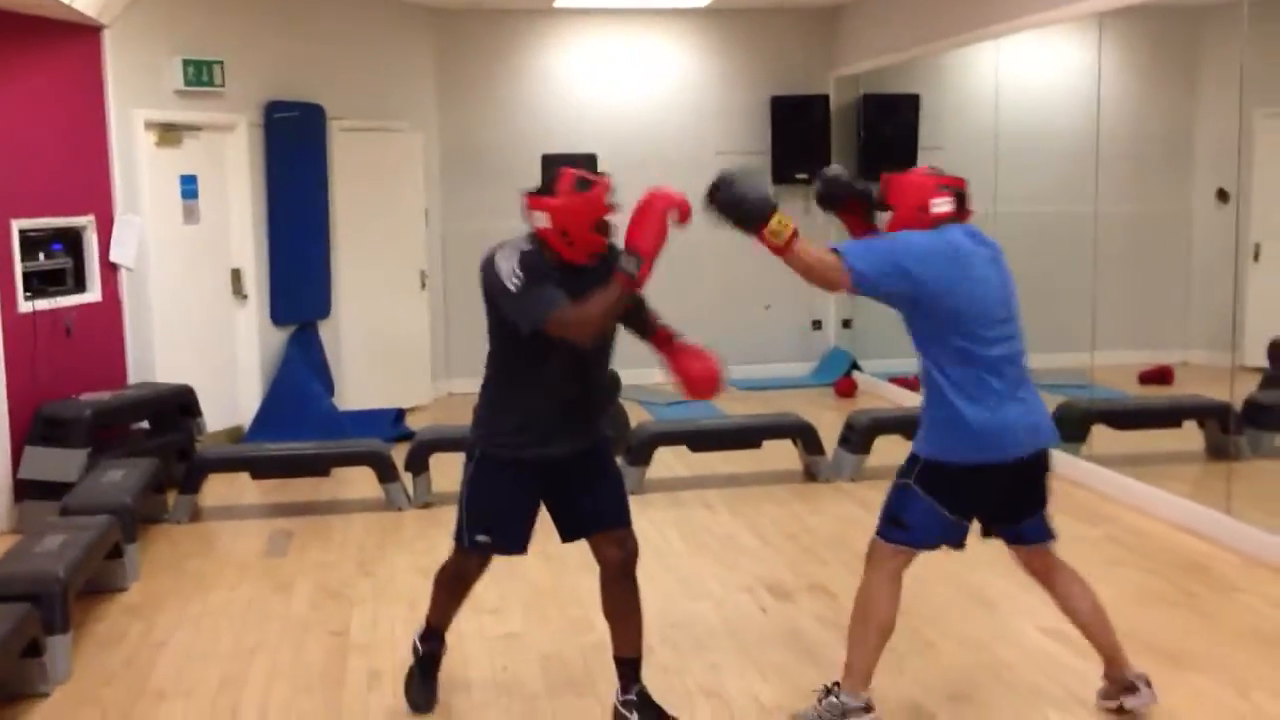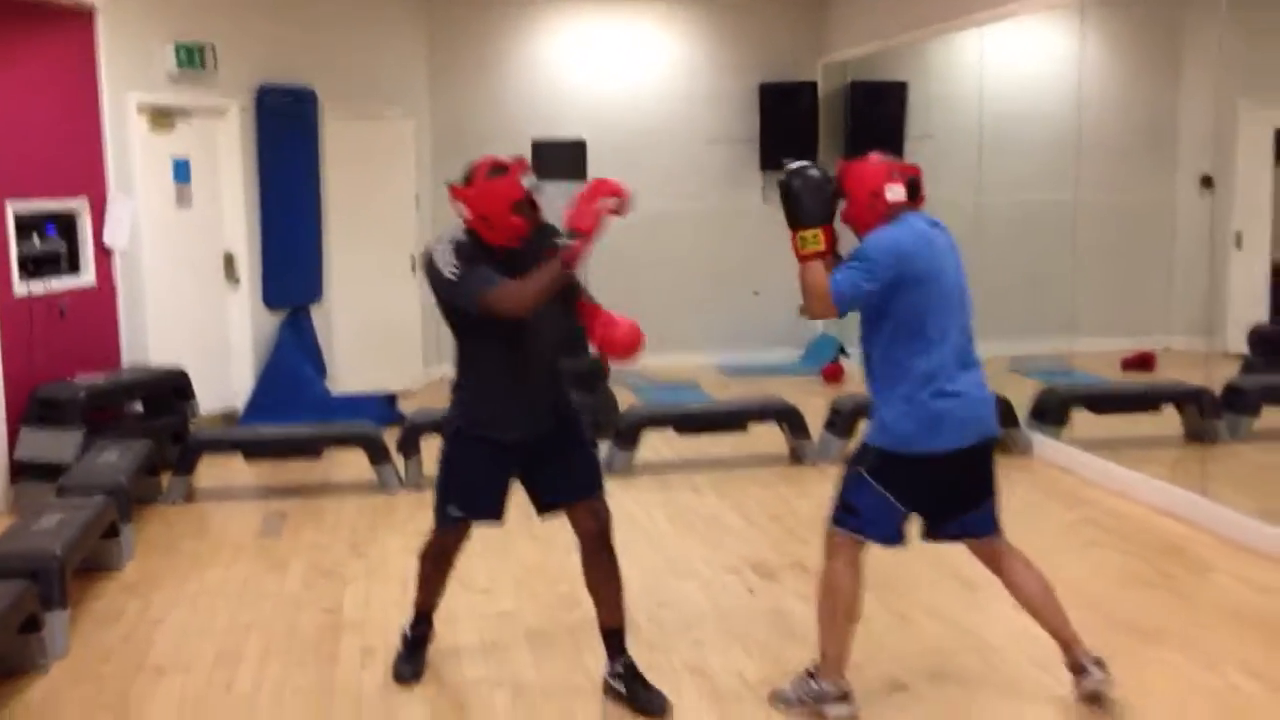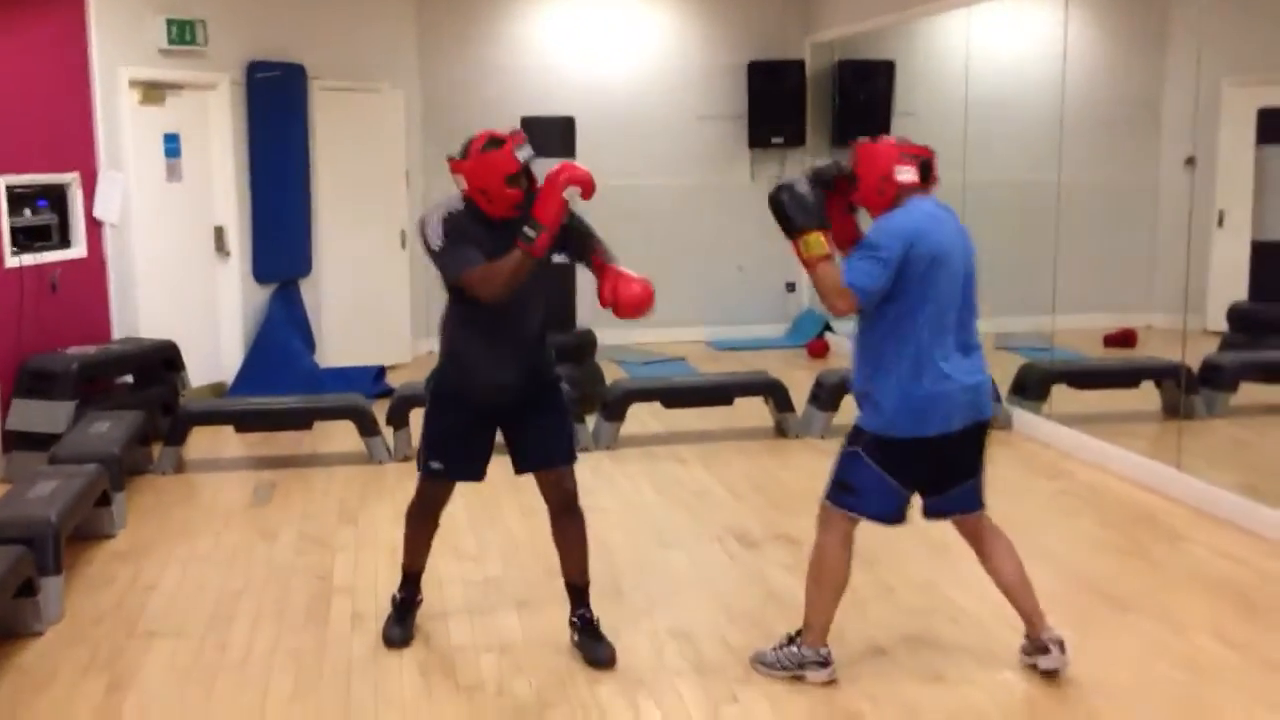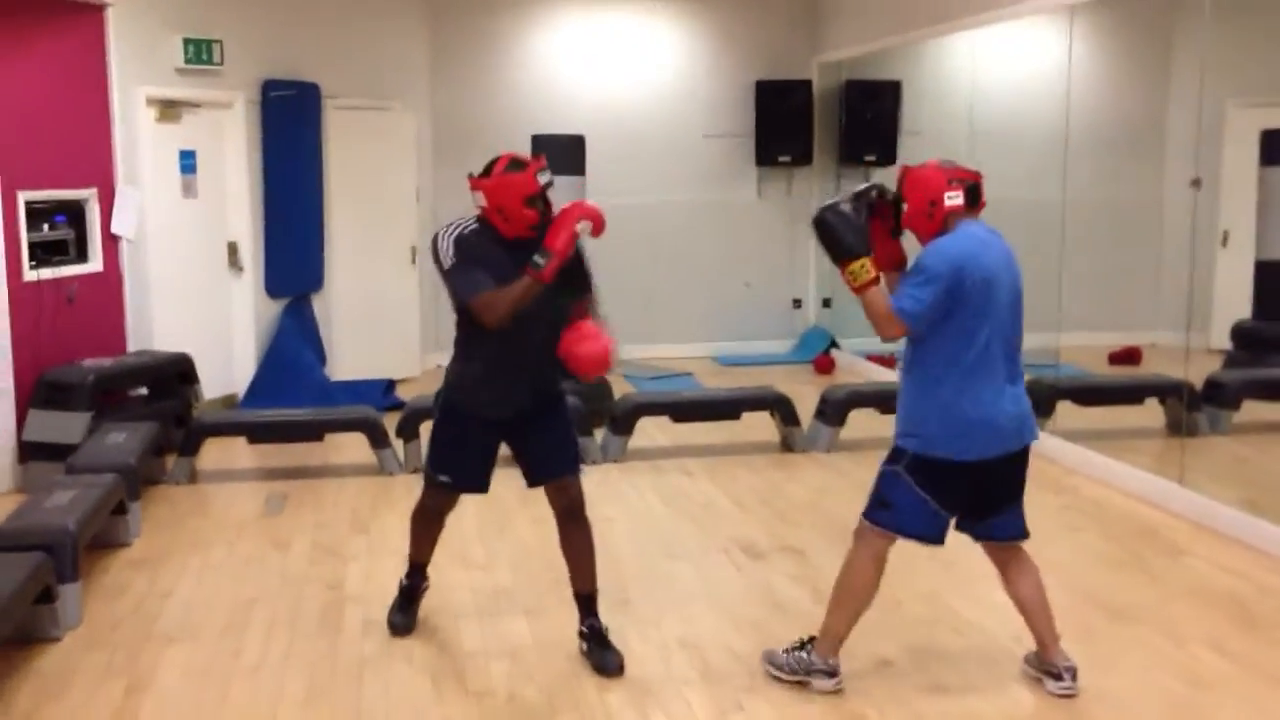
dt=0.2s
person 1, frame 1
left shoulder: (917, 251)
right shoulder: (979, 248)
left elbow: (830, 274)
right elbow: (888, 267)
left wrist: (768, 223)
right wrist: (856, 217)
left hip: (959, 443)
right hip: (1021, 436)
left knee: (886, 559)
right knee: (1041, 558)
person 1, frame 2
left shoulder: (891, 244)
right shoulder: (929, 237)
left elbow: (821, 304)
right elbow: (860, 279)
left wrist: (809, 230)
right wrist: (821, 224)
left hip: (910, 432)
right hip: (969, 424)
left knee: (844, 543)
right knee: (992, 548)
right ankle: (1082, 660)
person 1, frame 3
left shoulder: (899, 228)
right shoulder: (945, 223)
left elbow: (842, 299)
left wrist: (810, 234)
right wrist: (840, 229)
left hip: (902, 410)
right hip: (964, 403)
left knee: (836, 519)
right knee: (974, 522)
left ankle: (811, 648)
right ankle: (1043, 639)
person 1, frame 4
left shoulder: (949, 253)
right shoulder: (994, 248)
left elbow: (892, 324)
right elbow: (918, 304)
left wrist: (854, 260)
right wrist: (884, 246)
left hip: (945, 433)
right hip: (1006, 429)
left knee: (873, 538)
right knee: (1005, 547)
left ankle: (821, 657)
right ankle: (1055, 661)
person 2, frame 1
left shoulder: (601, 256)
right shoulder: (511, 265)
left elbow: (630, 308)
right elbow: (580, 328)
left wrist: (674, 346)
right wrist: (637, 256)
left hip: (581, 440)
right hip: (509, 445)
left knee: (621, 556)
right knee: (469, 562)
right ankle: (428, 650)
person 2, frame 2
left shoulder: (542, 238)
right shoulder: (450, 258)
left elbow: (566, 289)
right elbow: (516, 303)
left wrist: (596, 315)
right wrist: (575, 238)
left hip: (550, 415)
right hip: (482, 425)
left knee: (595, 529)
right knee: (447, 538)
left ankle: (619, 667)
right ankle: (418, 633)
person 2, frame 3
left shoulder: (538, 203)
right shoulder: (445, 224)
left elbow: (585, 243)
right elbow: (489, 286)
left wrist: (612, 274)
right wrist: (540, 226)
left hip: (532, 379)
right hip: (464, 385)
left knee: (563, 493)
right knee: (431, 493)
left ankle: (582, 617)
right ankle: (407, 596)
person 2, frame 4
left shoulder: (551, 230)
right shoulder: (457, 243)
left elbow: (577, 287)
right elbow: (493, 312)
left wrist: (583, 324)
right wrist: (549, 257)
left hip: (539, 394)
right hip: (471, 398)
left knee: (570, 503)
right knee: (437, 501)
left ankle: (590, 625)
right ankle: (413, 584)
